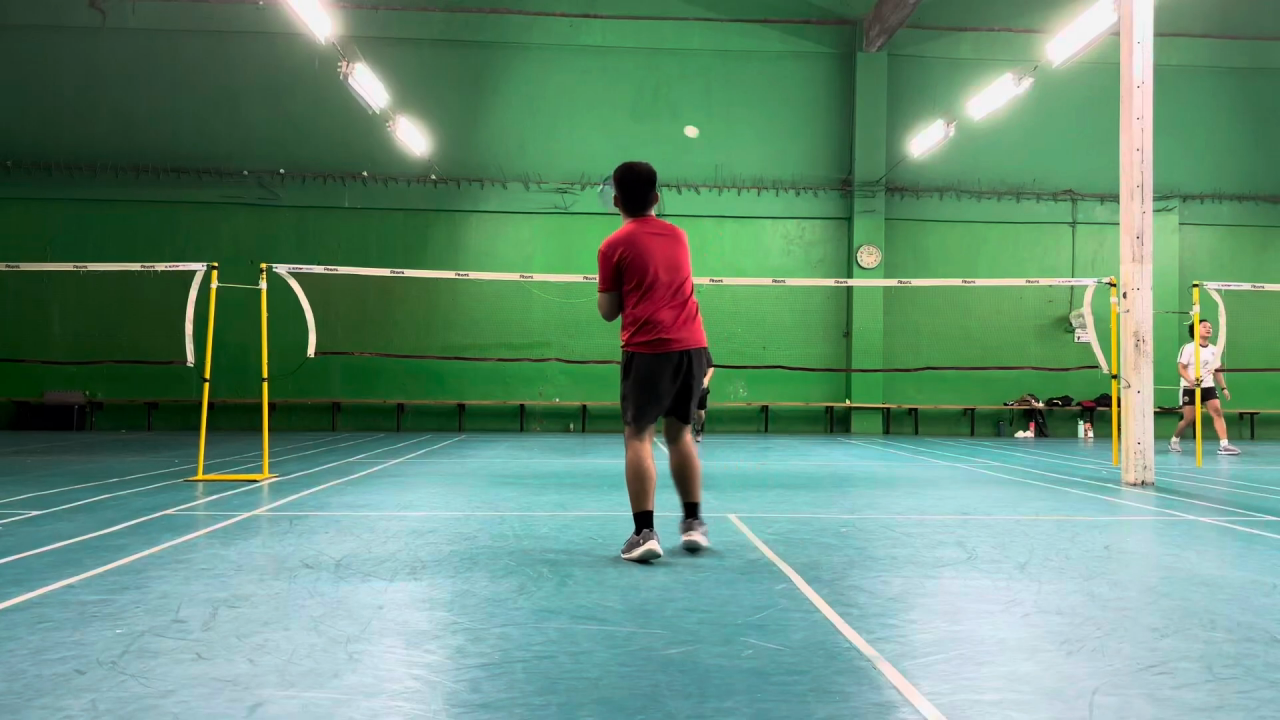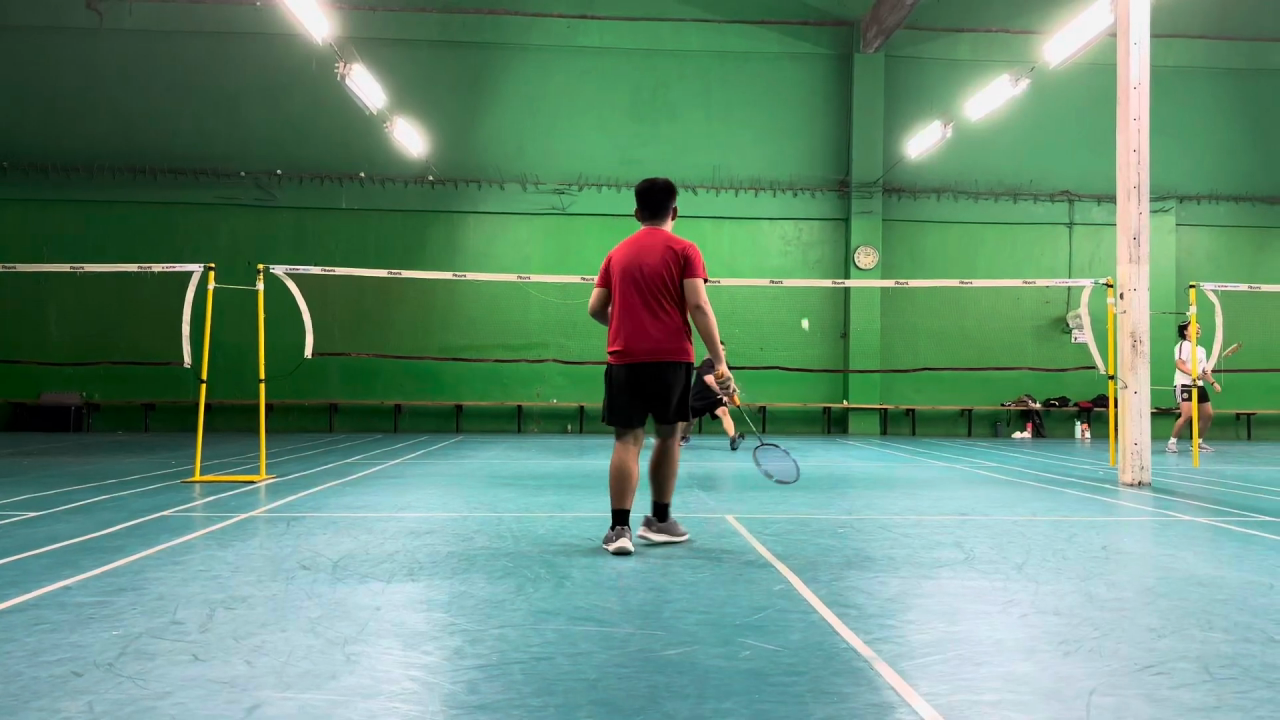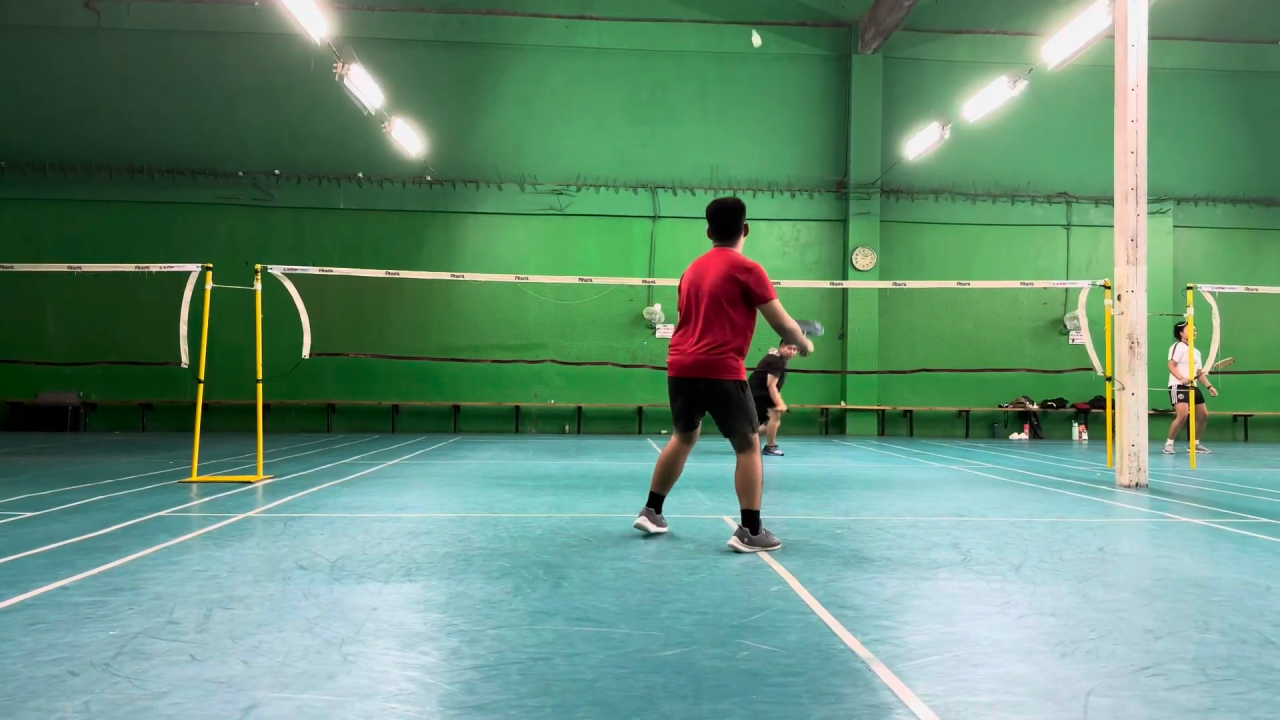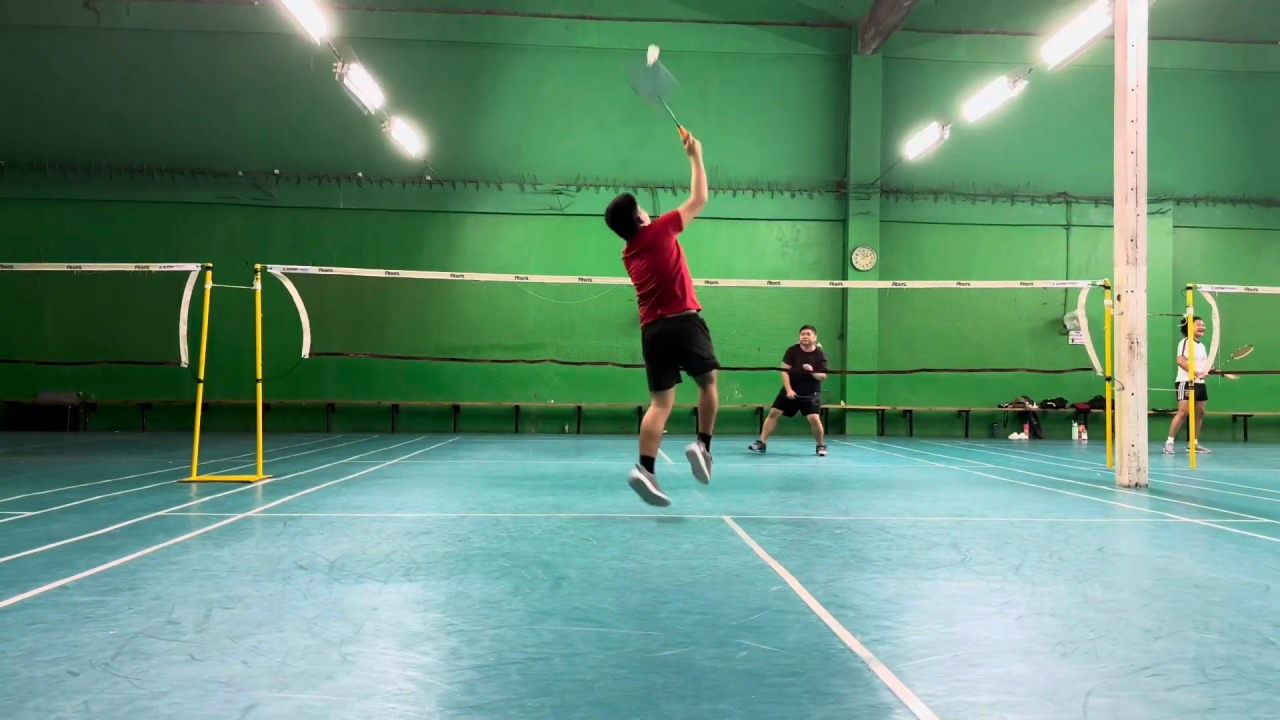
dt=0.7s
person 1, frame 1
left shoulder: (614, 246)
right shoulder: (678, 235)
left elbow: (608, 312)
left hip: (648, 349)
right hip: (691, 347)
left knee: (639, 437)
right knee: (680, 435)
left ankle: (644, 532)
right ankle: (692, 523)
person 1, frame 2
left shoulder: (617, 252)
right shoulder: (685, 250)
left elbow: (595, 309)
right elbow: (698, 306)
right wrist: (718, 361)
left hip: (626, 359)
right hip: (672, 358)
left knee: (627, 442)
right knee: (667, 438)
left ankle: (619, 529)
right ankle: (659, 519)
person 1, frame 3
left shoulder: (692, 269)
right shoulder: (747, 271)
right elbow: (782, 324)
right wrist: (803, 343)
left hip: (681, 369)
right hip: (721, 372)
left knee: (683, 438)
right knee: (748, 446)
left ankle: (651, 510)
right ankle: (750, 530)
person 1, frame 4
left shoulder: (629, 254)
right shoulder: (659, 232)
right elbow: (698, 200)
left wrist: (618, 218)
right wrist: (696, 158)
left hip: (655, 330)
right hip: (685, 322)
left knee: (659, 402)
right knee: (707, 383)
left ankle: (645, 468)
right ankle: (702, 447)
